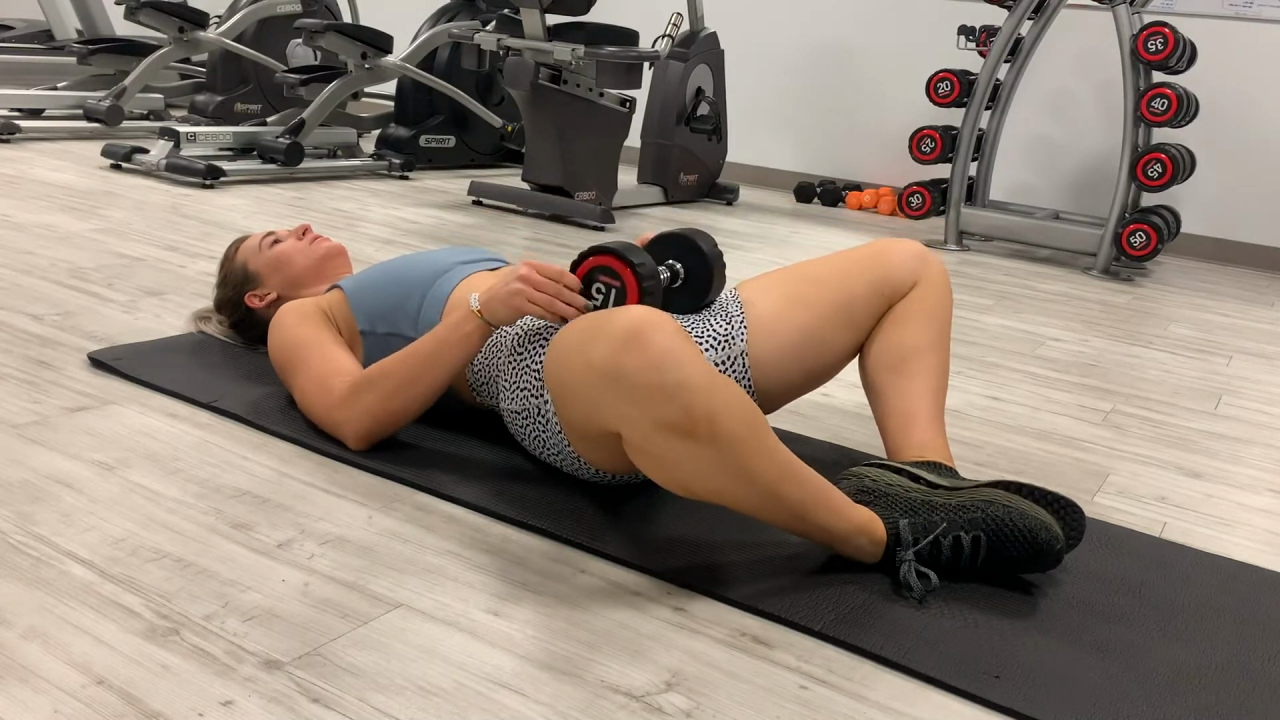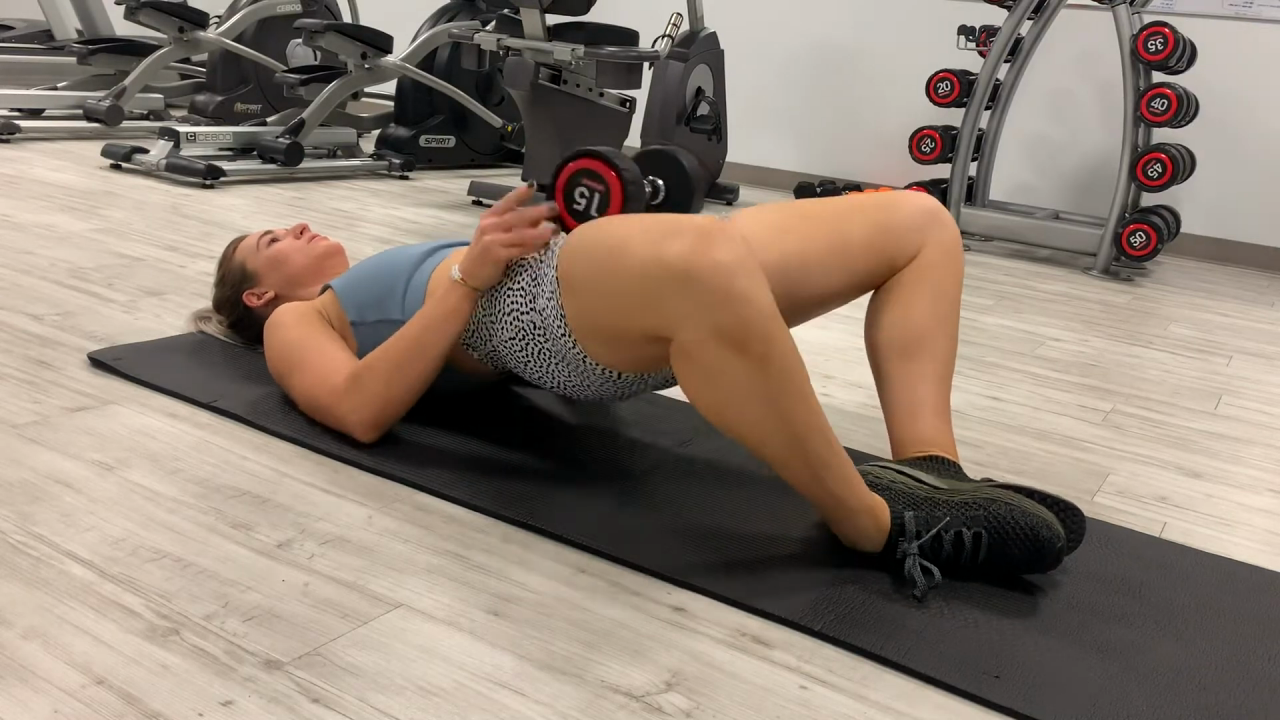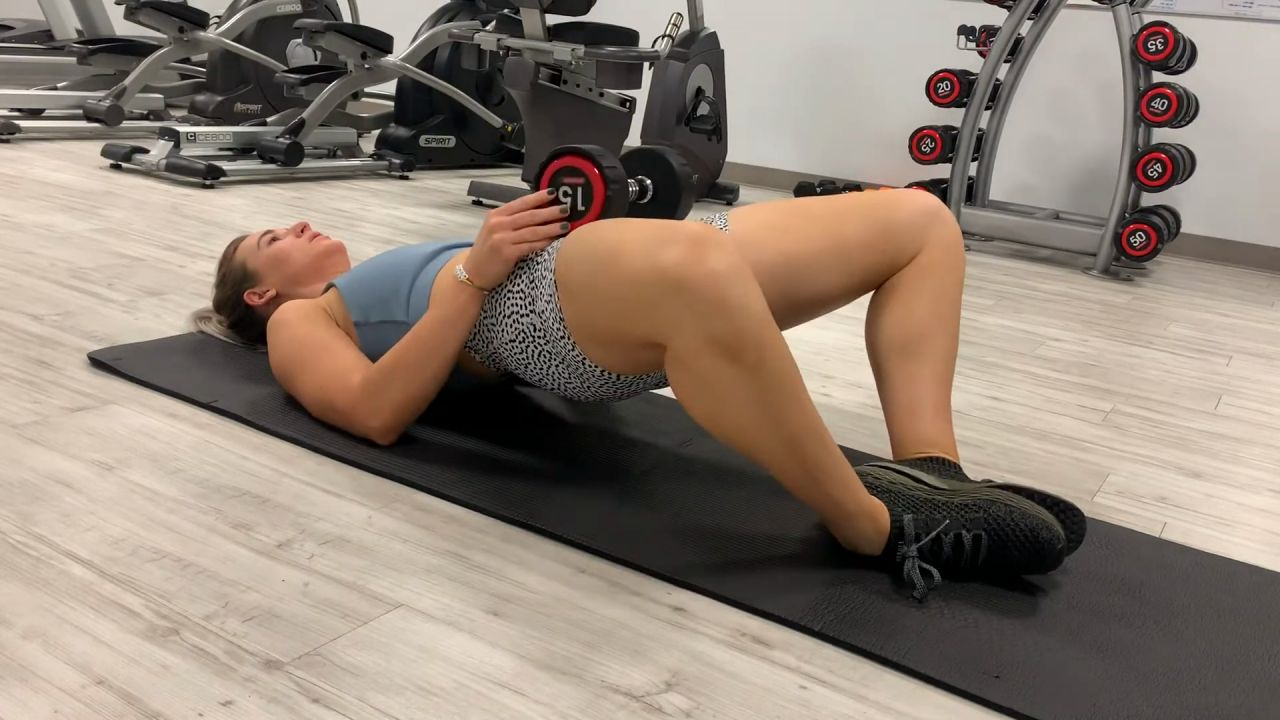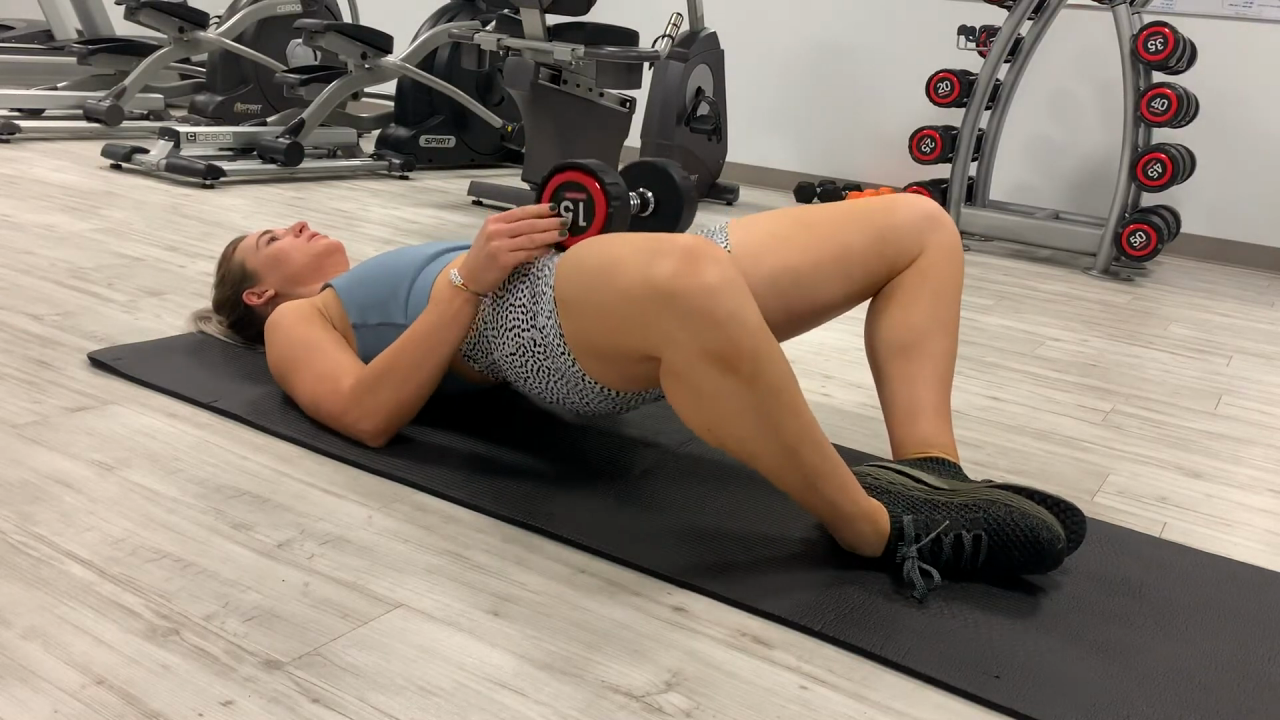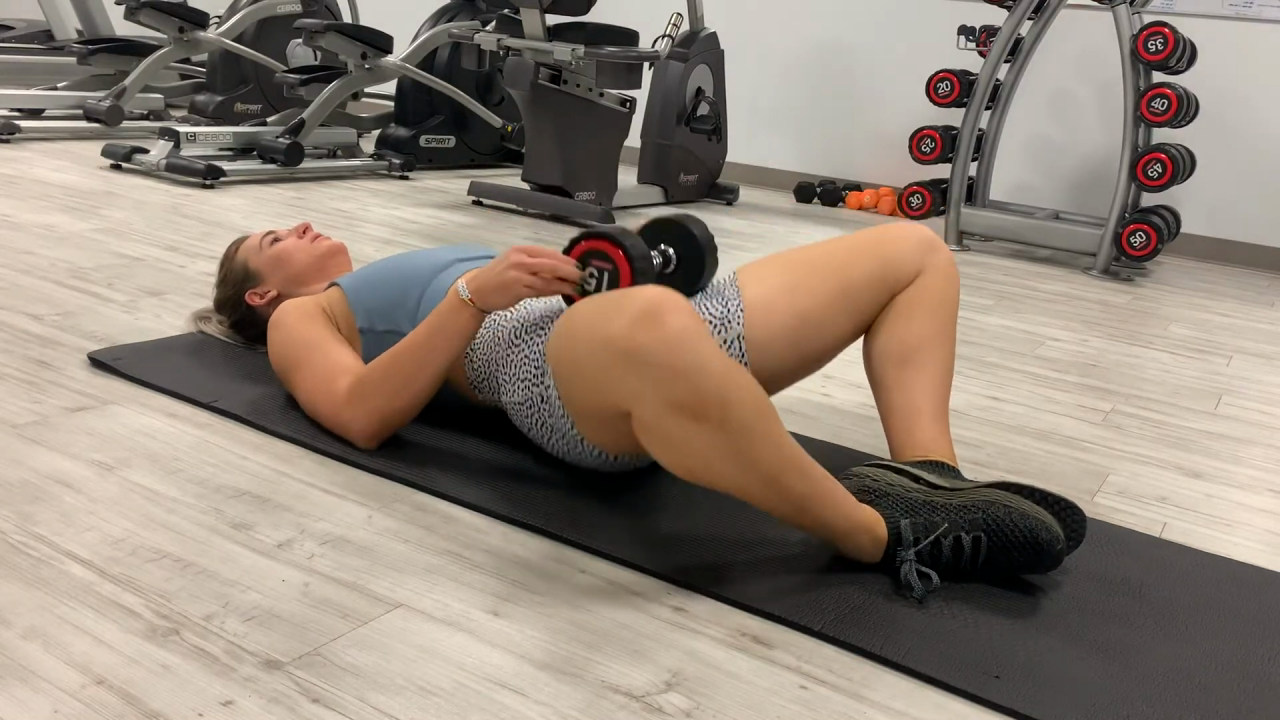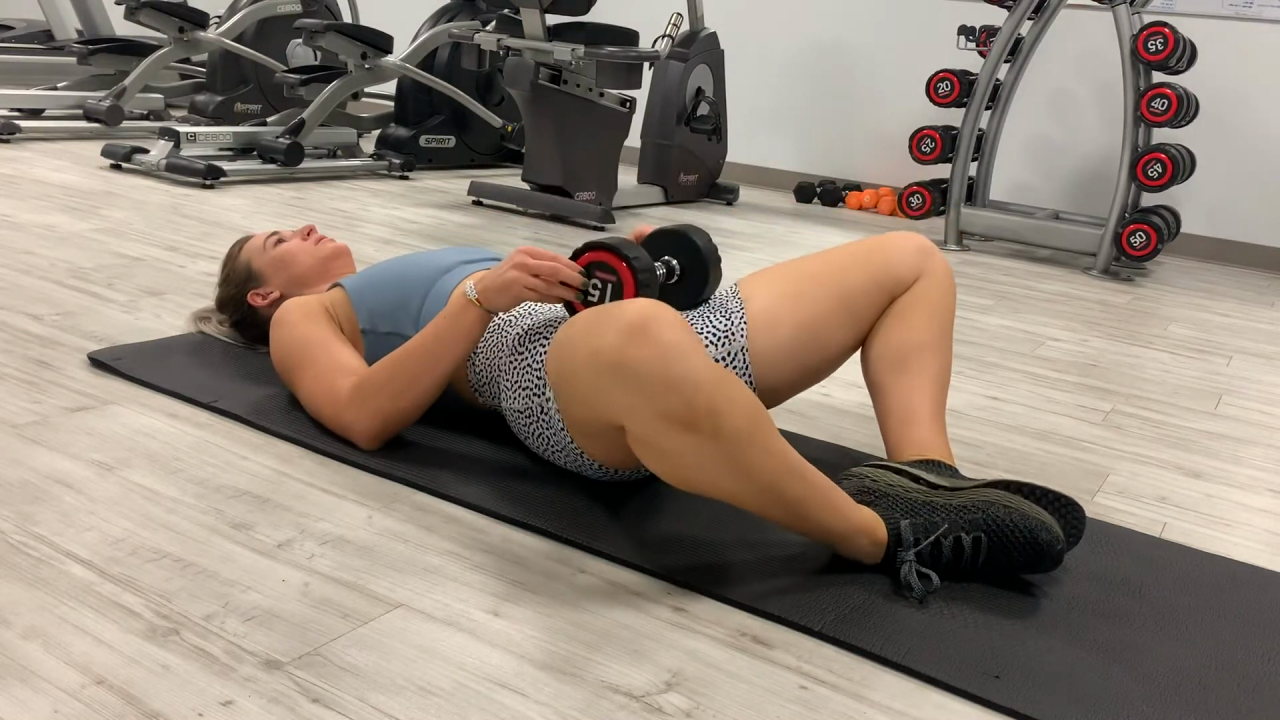
dt=0.3s
person 1, frame 1
left shoulder: (401, 284)
right shoulder: (302, 323)
right elbow: (358, 417)
right wrist: (487, 307)
left hip: (646, 326)
right hip: (543, 360)
left knee: (907, 265)
right knee: (638, 350)
left ankle: (920, 478)
right ankle: (882, 535)
person 1, frame 2
left shoulder: (389, 278)
right shoulder: (295, 324)
right elbow: (363, 410)
left wrist: (620, 223)
right wrist: (470, 273)
left hip: (619, 284)
right hip: (540, 299)
left knee: (916, 223)
right knee: (700, 258)
left ankle: (926, 470)
right ankle: (884, 527)
person 1, frame 3
left shoulder: (389, 281)
right shoulder: (299, 326)
right elbow: (378, 412)
left wrist: (615, 220)
right wrist: (476, 270)
left hip: (632, 289)
right hip: (536, 302)
left knee: (918, 220)
right knee: (692, 266)
left ankle: (924, 473)
right ankle: (879, 528)
person 1, frame 4
left shoulder: (389, 283)
right shoulder: (297, 323)
right elbow: (370, 415)
left wrist: (615, 234)
right wrist: (470, 278)
left hip: (607, 289)
right hip: (533, 310)
left knee: (917, 224)
right knee: (689, 280)
left ankle: (926, 475)
right ankle: (881, 529)
person 1, frame 5
left shoulder: (399, 281)
right shoulder: (301, 321)
right elbow: (363, 415)
right wrist: (474, 294)
left hip: (634, 319)
right hip: (538, 353)
left knee: (913, 249)
right knee: (642, 328)
left ankle: (923, 478)
right ankle: (884, 533)
person 1, frame 6
left shoulder: (402, 284)
right shoulder: (303, 321)
right elbow: (368, 416)
right wrist: (481, 295)
left hip: (670, 326)
right hip: (543, 362)
left knee: (910, 258)
right knee: (642, 340)
left ankle: (919, 476)
right ankle: (883, 535)
